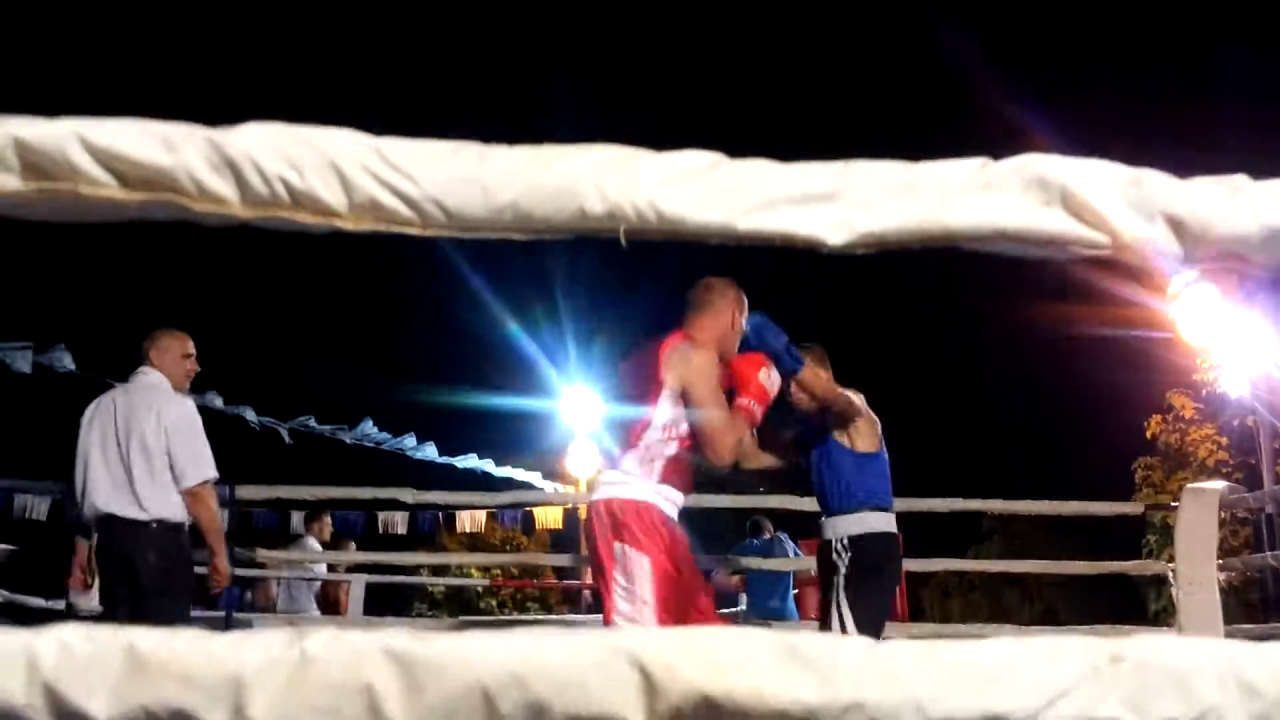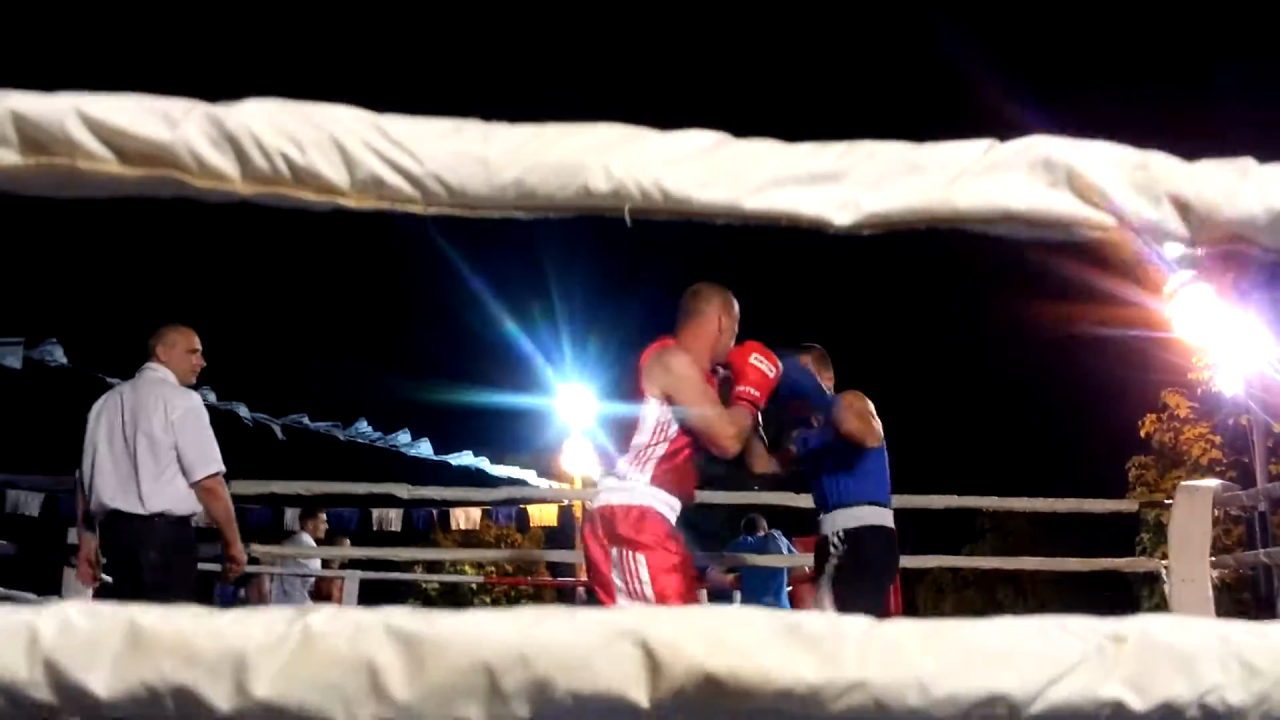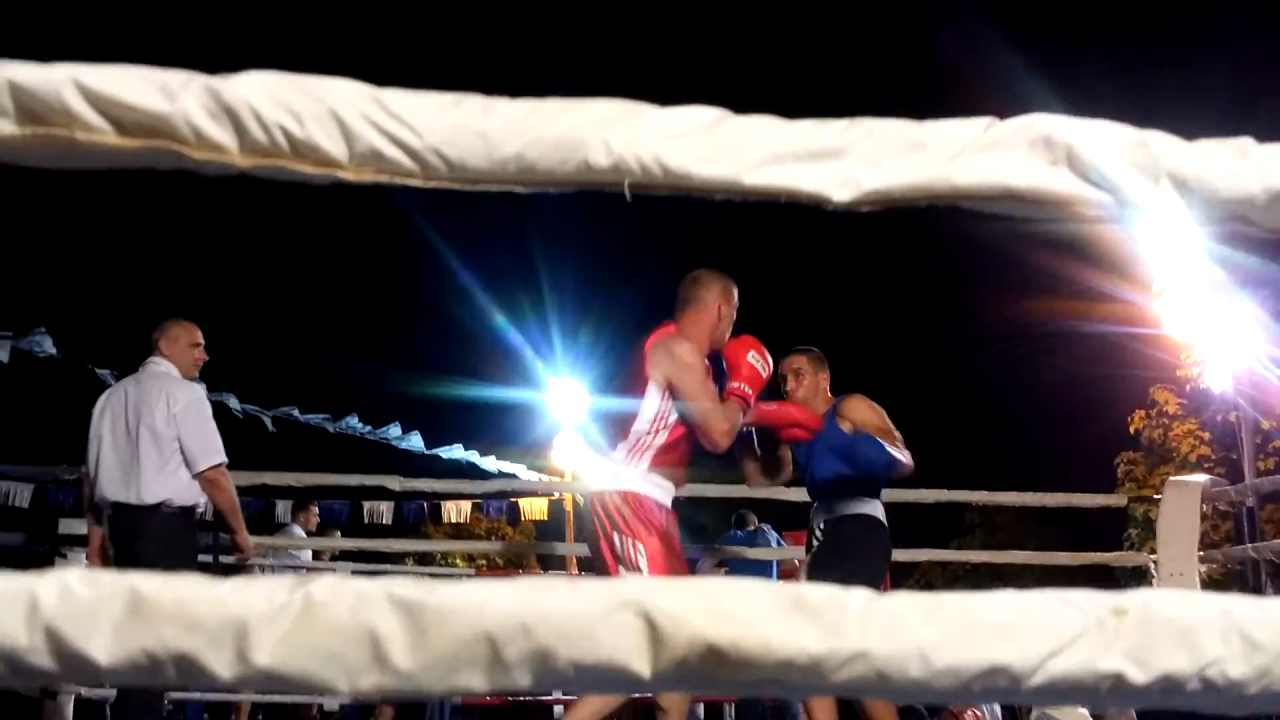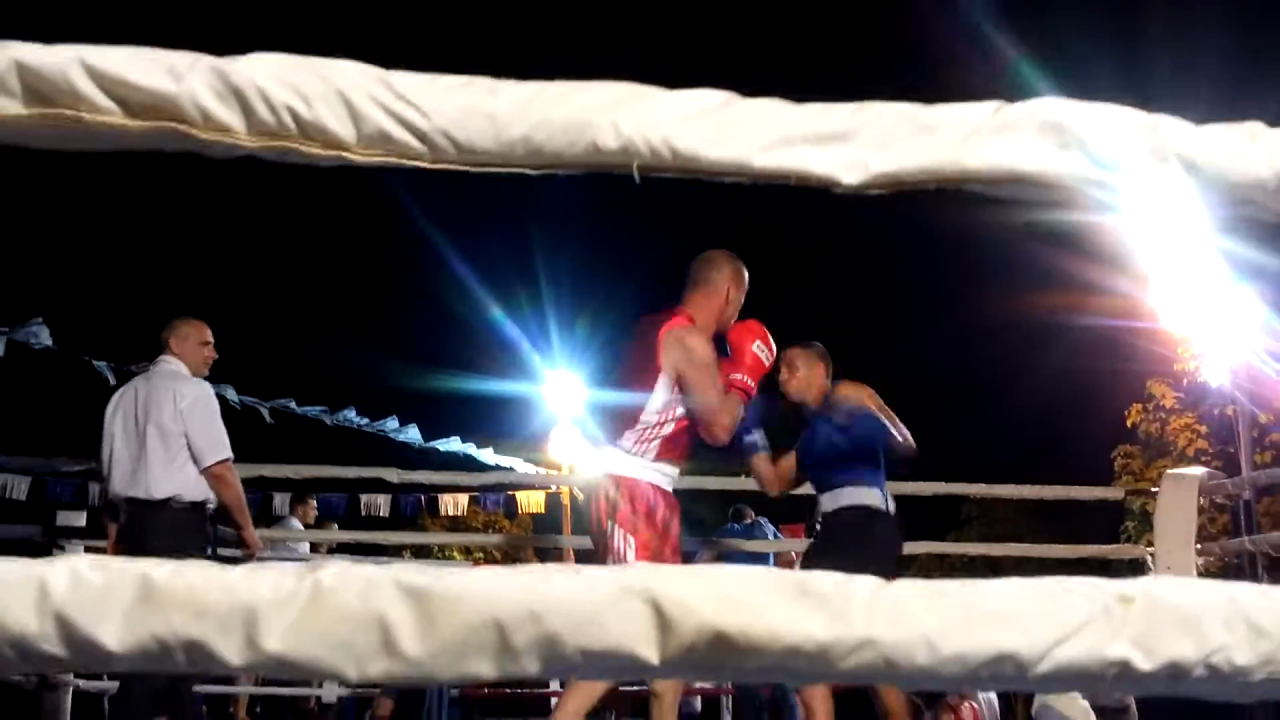
dt=0.1s
person 1, frame 1
left shoulder: (656, 354)
right shoulder: (693, 356)
right elbow: (722, 449)
right wrist: (751, 399)
left hip: (645, 513)
right hip: (635, 509)
person 1, frame 2
left shoulder: (676, 369)
right shoulder: (674, 362)
right elbow: (727, 440)
right wrist: (752, 388)
left hip: (647, 518)
right hip: (631, 516)
person 1, frame 3
left shoulder: (665, 345)
right shoulder: (679, 350)
right elbow: (718, 435)
right wrist: (746, 380)
left hip: (642, 500)
right hip: (628, 499)
person 1, frame 4
left shoulder: (668, 330)
right shoulder: (690, 341)
right elbow: (719, 429)
right wrist: (747, 370)
left hip: (638, 486)
right hip: (631, 486)
person 2, frame 1
left shoulder: (101, 406)
right shoulder: (175, 406)
left elbow: (82, 484)
right elbow: (197, 490)
left wrist: (83, 549)
right wrist: (219, 552)
left hip: (110, 535)
right hip: (160, 538)
person 2, frame 2
left shoulder: (108, 402)
right shoulder: (182, 401)
left elbow: (87, 480)
right elbow: (207, 483)
left wrist: (87, 541)
right wrist: (233, 542)
left hip: (117, 529)
right hip: (165, 532)
person 2, frame 3
left shoulder: (112, 396)
right shoulder: (185, 393)
left elbow: (93, 474)
right elbow: (211, 473)
left wrist: (96, 540)
right wrist: (239, 530)
left hip: (120, 521)
right hip: (168, 523)
person 2, frame 4
left shoulder: (125, 394)
right shoulder: (192, 390)
left elbow: (110, 470)
right elbow: (218, 469)
left wrist: (115, 533)
right wrist: (247, 527)
left hip: (135, 517)
right hip: (177, 519)
person 3, frame 1
left shoulder: (848, 404)
right shoulder: (807, 430)
left elbow: (841, 403)
right elbow: (755, 459)
left hip: (868, 541)
right hip: (838, 543)
person 3, frame 2
left shoulder: (852, 403)
right shoulder: (805, 433)
left elbow: (867, 436)
right elbow: (763, 465)
left wrist: (822, 400)
left hip: (866, 537)
right hip: (836, 539)
person 3, frame 3
left shoulder: (853, 408)
right shoulder: (799, 441)
left elbow: (903, 462)
right elbow: (758, 477)
left wrist: (882, 453)
left hip: (858, 529)
right hip: (833, 534)
person 3, frame 4
left shoulder: (845, 395)
right shoulder: (805, 429)
left elbow: (901, 440)
right elbow: (773, 484)
left wrist: (872, 426)
right wrist: (752, 435)
left hip: (860, 520)
right hip: (841, 524)
